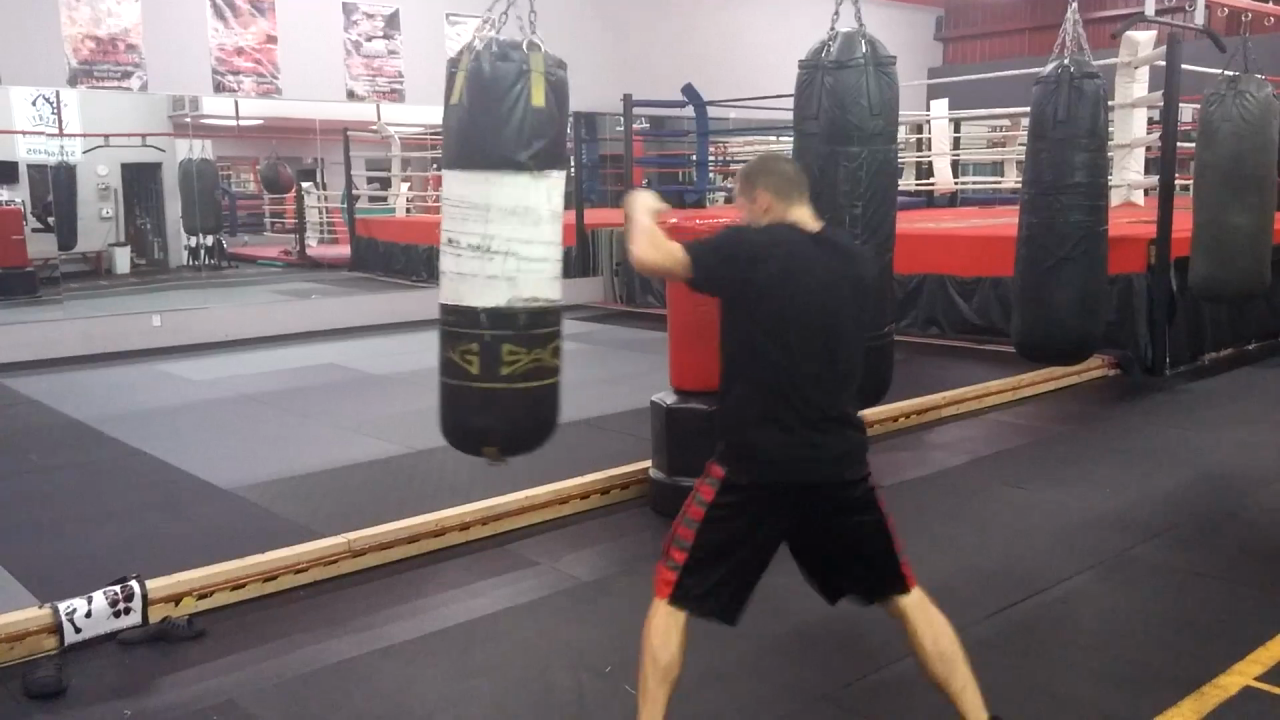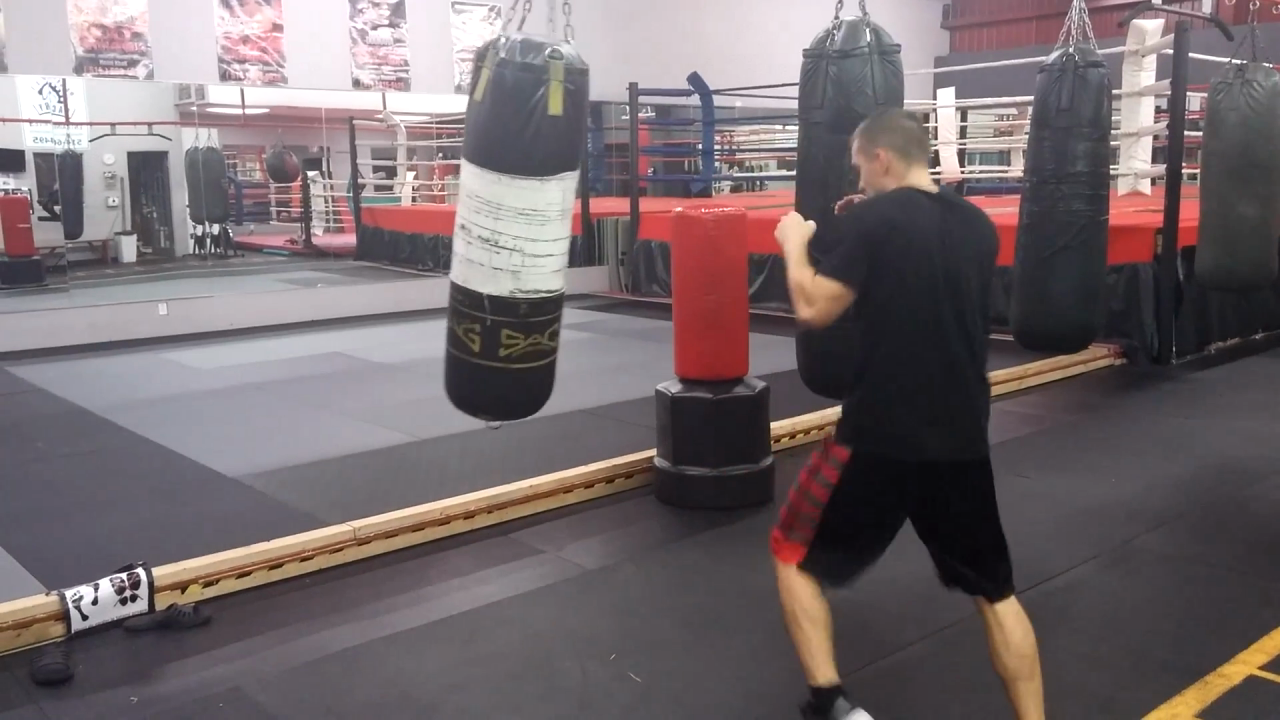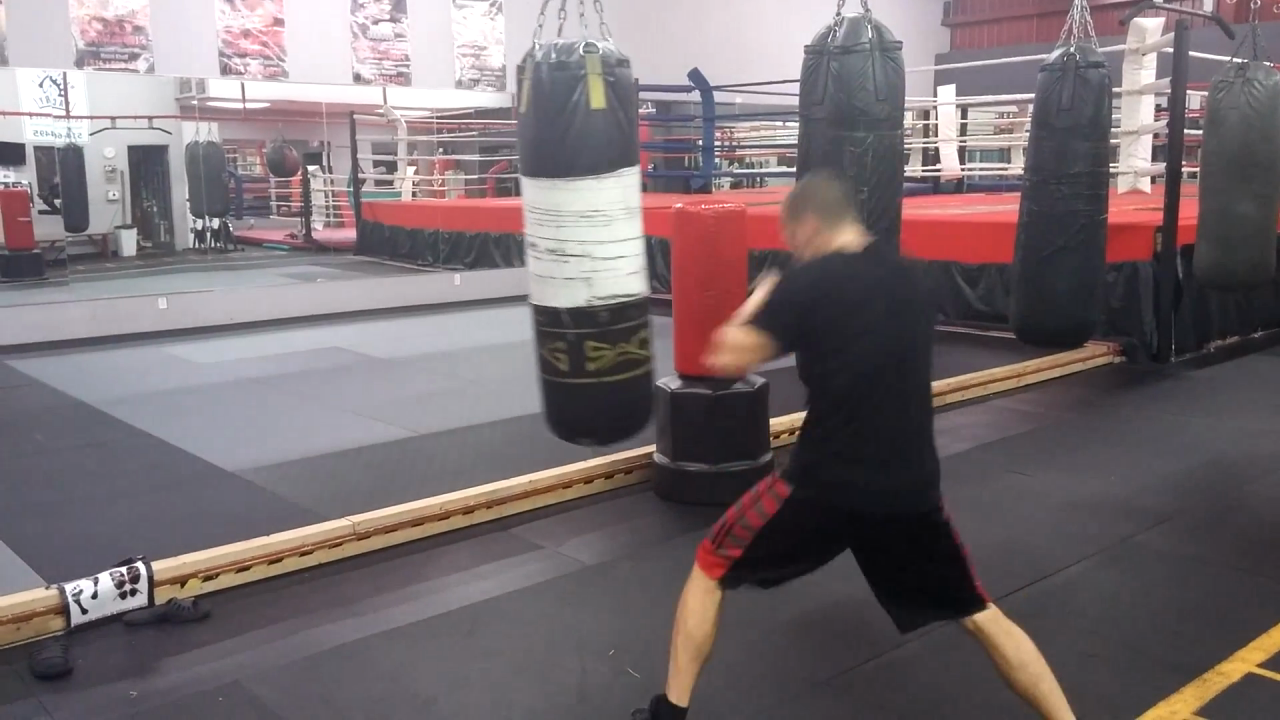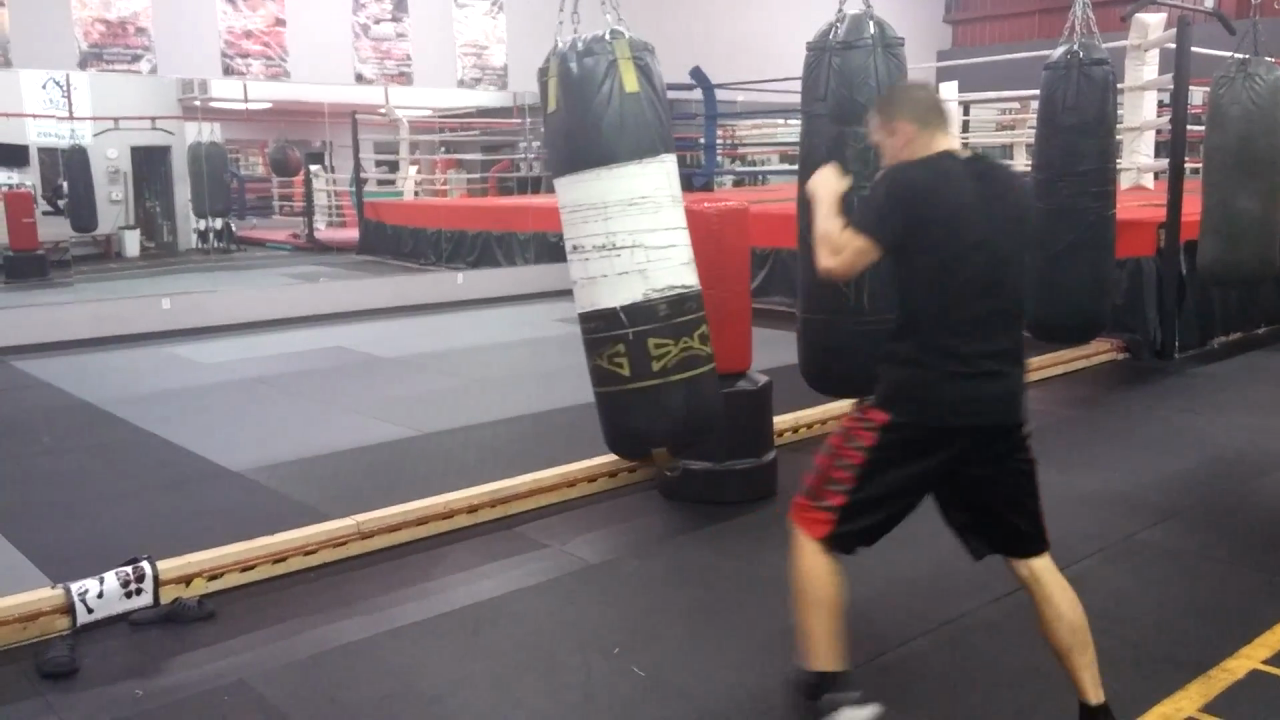
dt=0.4s
person 1, frame 1
left shoulder: (750, 249)
right shoulder: (854, 261)
left elbow: (647, 256)
left wrist: (641, 205)
left hip: (754, 465)
right hip: (840, 465)
left knee: (674, 594)
right knee: (905, 597)
person 1, frame 2
left shoulder: (872, 220)
right shoulder: (978, 226)
left elbow: (814, 309)
left wrist: (792, 242)
left hip: (877, 437)
right hip: (962, 442)
left knee: (794, 557)
right knee: (995, 595)
person 1, frame 3
left shoulder: (806, 285)
right shoulder: (910, 282)
left elbow: (728, 359)
left wrist: (756, 302)
left hip: (823, 484)
right hip: (911, 488)
left knee: (711, 567)
right knee: (978, 613)
person 1, frame 4
left shoulder: (908, 182)
right shoulder: (1012, 190)
left elbow: (835, 261)
left wrist: (826, 194)
left hip: (916, 403)
right hip: (998, 406)
left knee: (813, 526)
right knee: (1032, 562)
